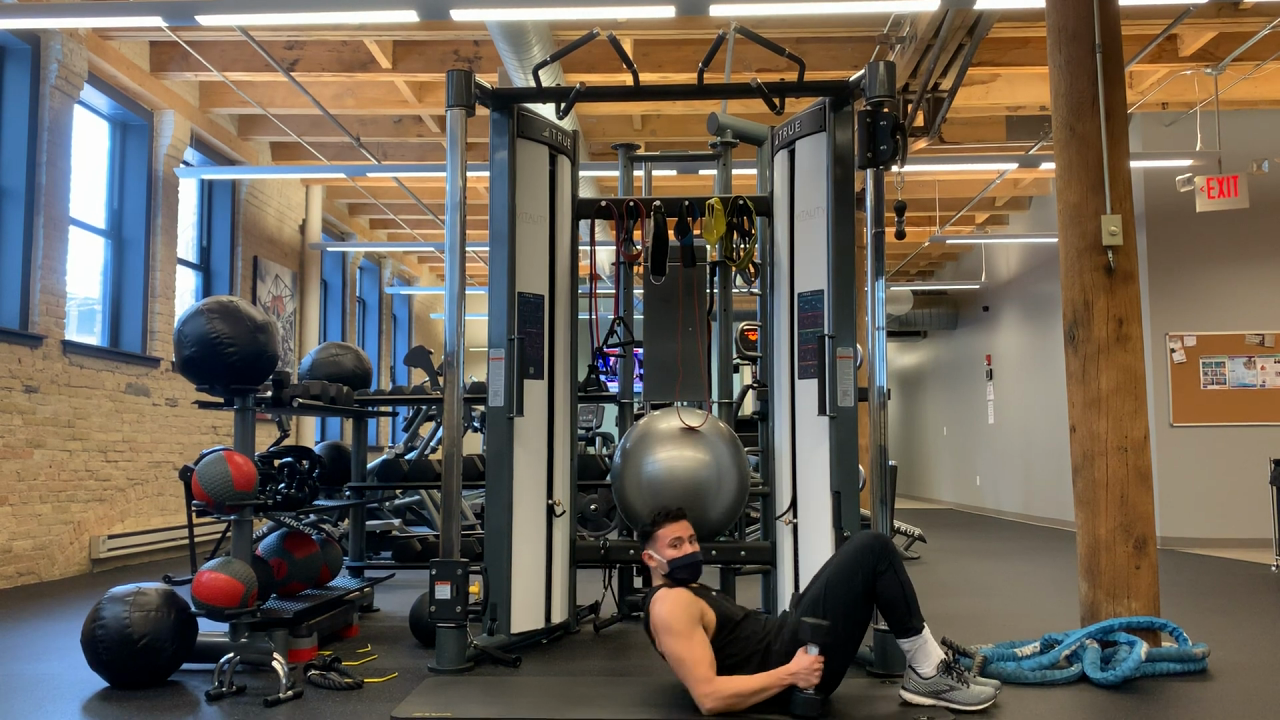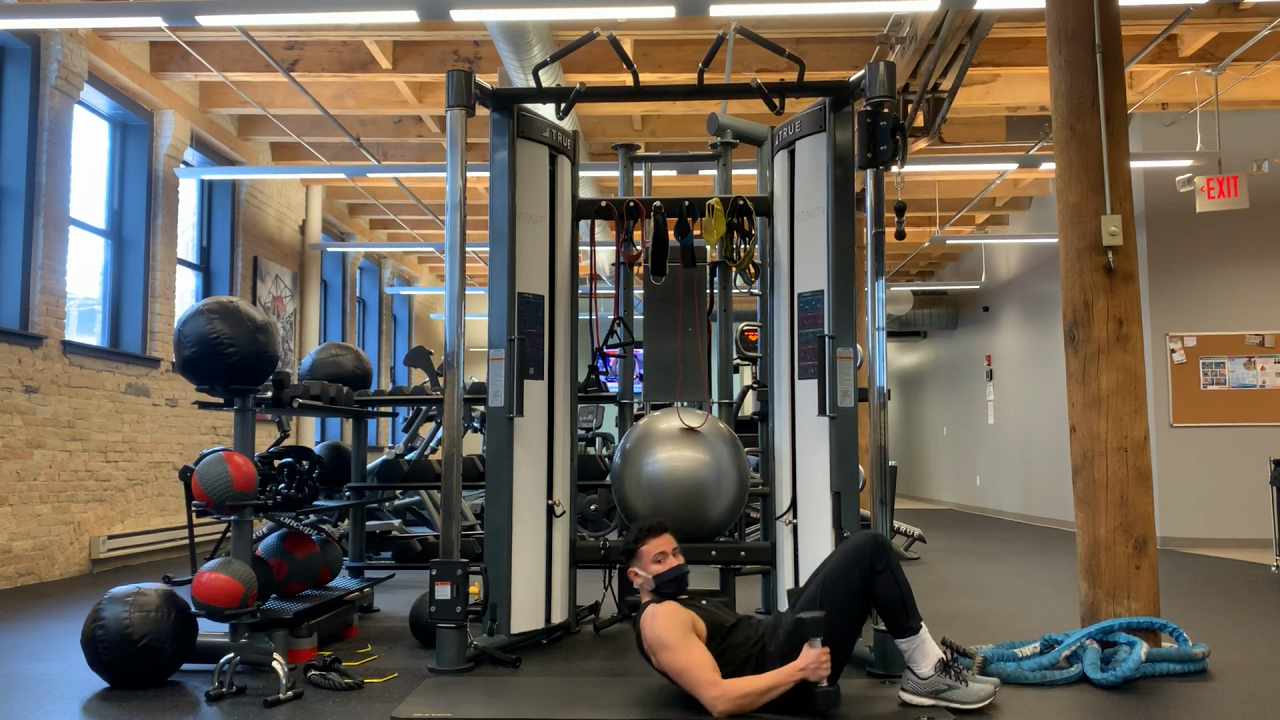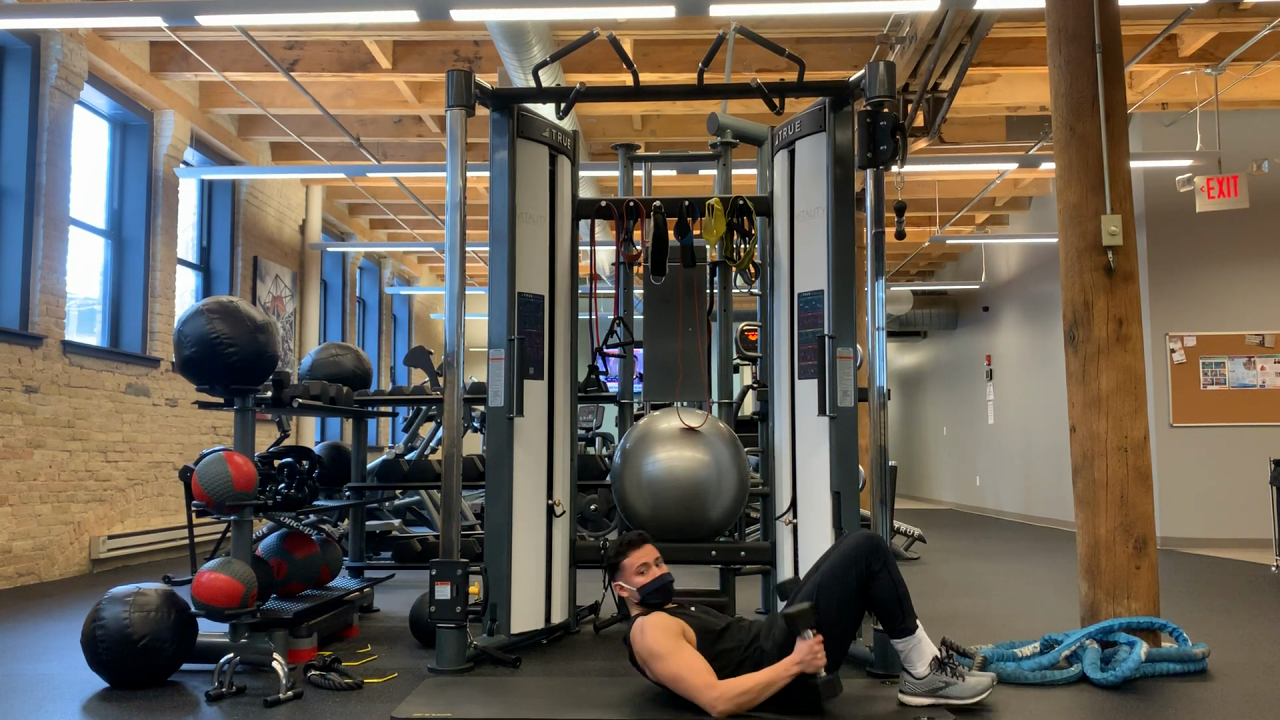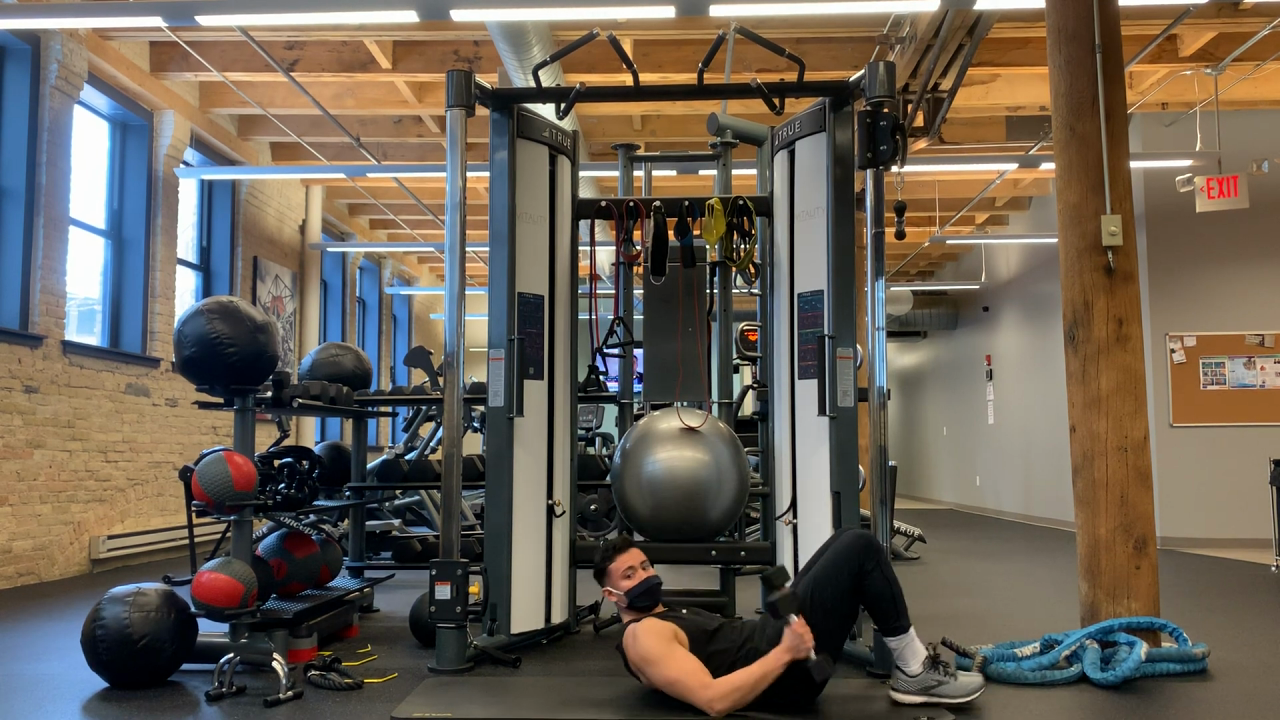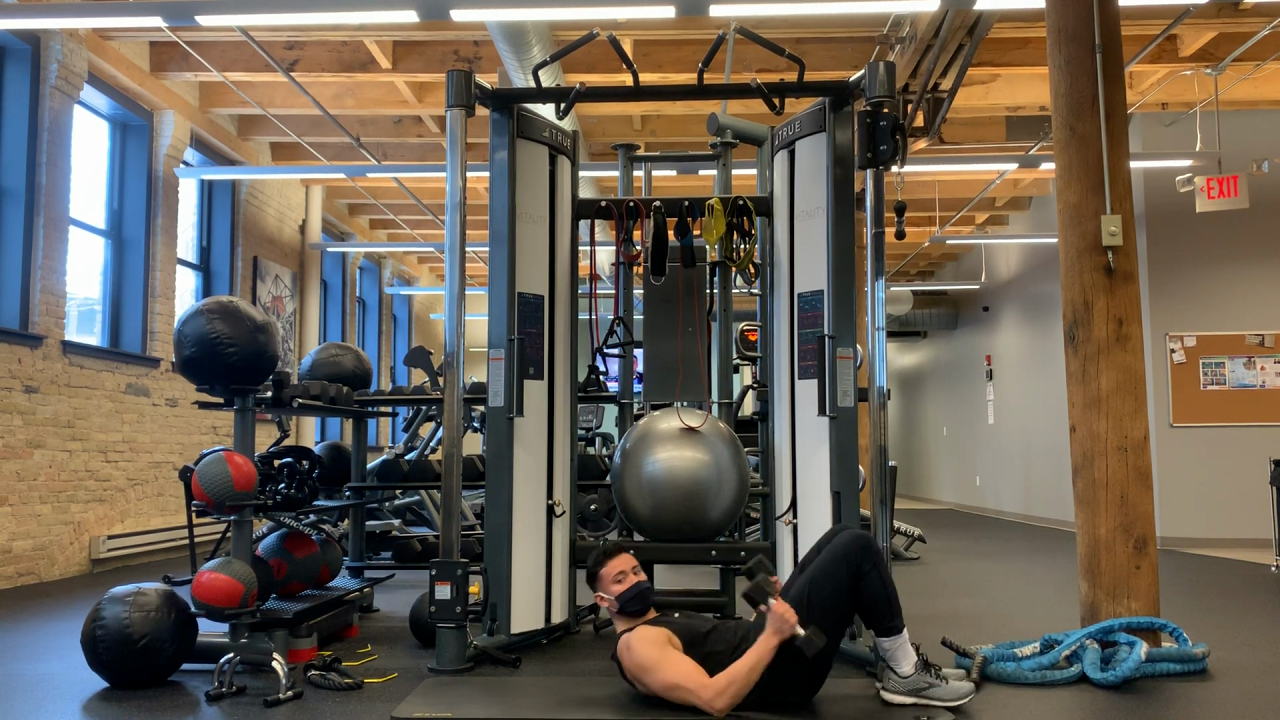
dt=0.1s
person 1, frame 1
left shoulder: (685, 592)
right shoulder: (671, 606)
right elbow: (709, 698)
right wrist: (788, 675)
left hip: (788, 642)
right hip: (794, 663)
left knee: (866, 546)
right knee: (874, 548)
left ankle: (931, 663)
right ankle: (927, 676)
person 1, frame 2
left shoulder: (676, 605)
right shoulder: (660, 622)
right wrist: (799, 669)
left hip: (786, 640)
right hip: (792, 671)
left knee: (864, 547)
right knee: (870, 549)
left ankle: (928, 661)
right ankle: (925, 675)
person 1, frame 3
left shoulder: (666, 613)
right shoulder: (651, 631)
right wrist: (794, 664)
left hip: (777, 639)
right hip: (785, 671)
left knee: (858, 544)
right knee: (867, 549)
left ankle: (925, 658)
right ankle: (920, 674)
person 1, frame 4
left shoulder: (660, 618)
right shoulder: (642, 640)
left wrist: (779, 631)
right wrist: (786, 652)
left hip: (775, 642)
right hip: (784, 674)
left knee: (849, 540)
right knee: (860, 547)
left ankle: (911, 658)
right ankle: (914, 674)
person 1, frame 5
left shoulder: (653, 624)
right shoulder: (637, 646)
left wrist: (768, 620)
right wrist: (772, 637)
left hip: (769, 642)
right hip: (782, 672)
left knee: (843, 537)
right knee: (857, 548)
left ankle: (897, 660)
right ankle: (906, 674)
